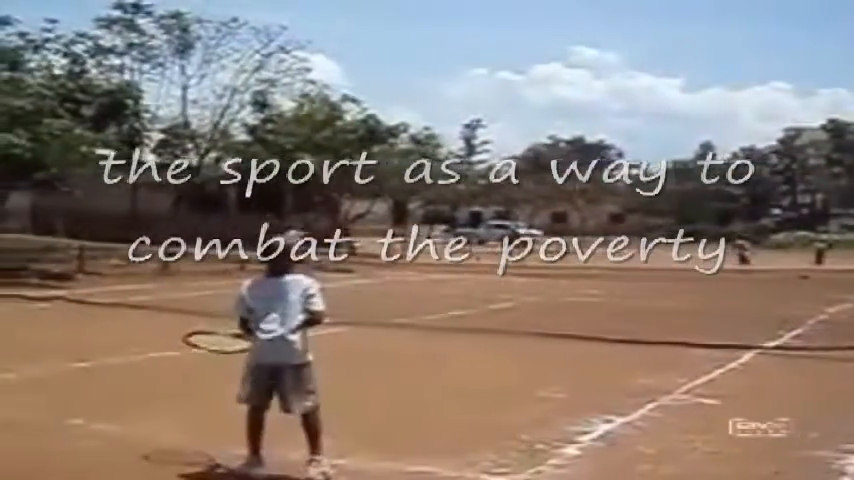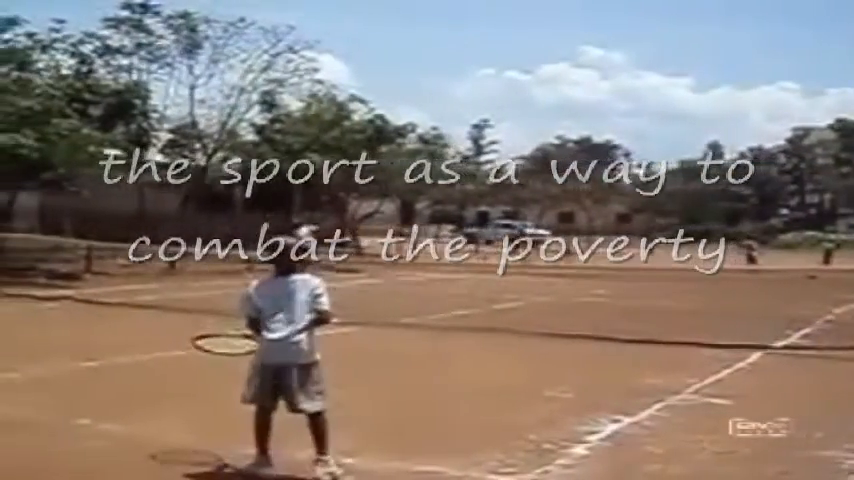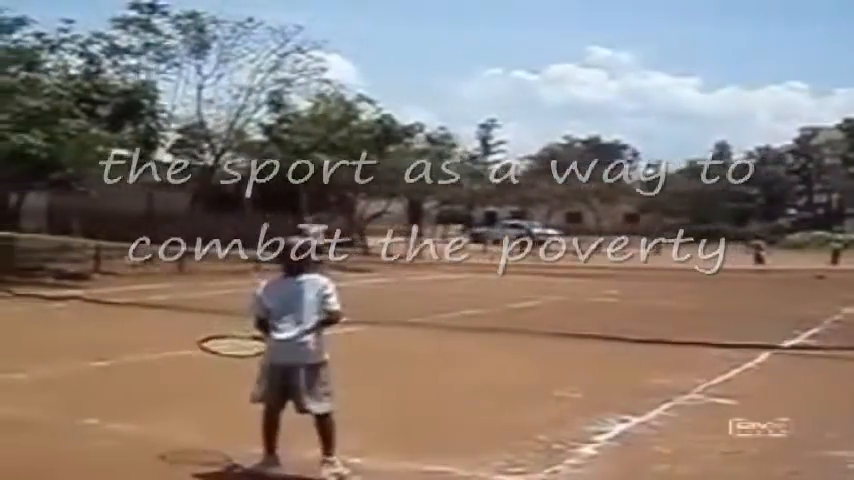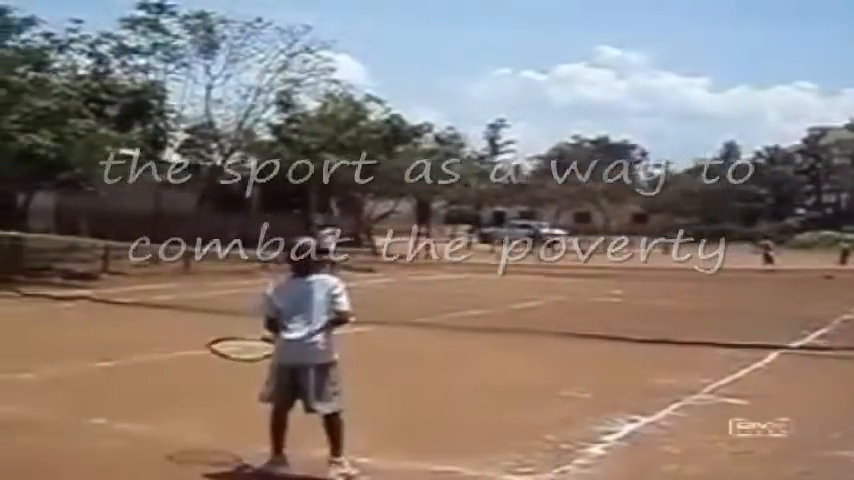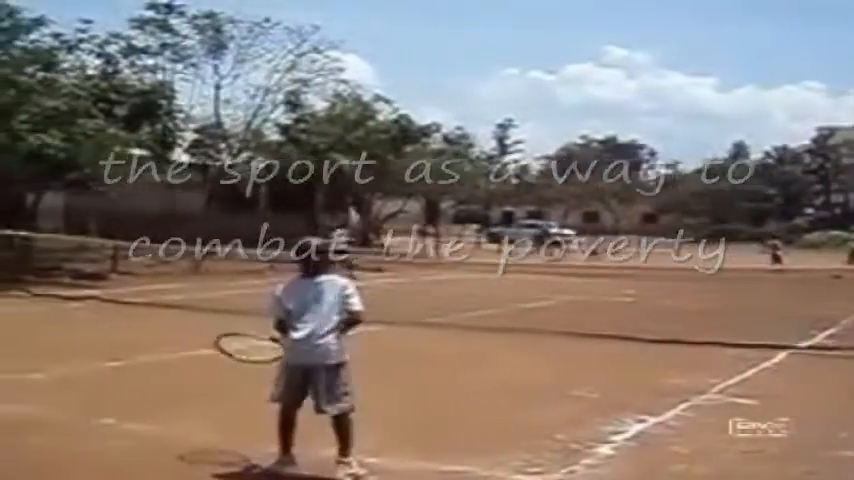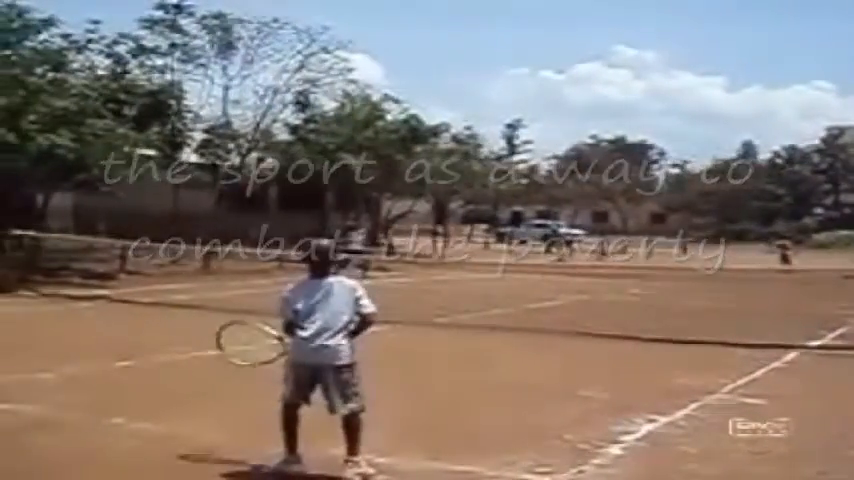
dt=0.1s
person 1, frame 1
left shoulder: (251, 287)
right shoulder: (306, 284)
left elbow: (244, 323)
right elbow: (317, 317)
right wrist: (298, 324)
left hip: (261, 355)
right hip: (294, 354)
left knee: (256, 407)
right knee: (309, 408)
left ankle: (254, 460)
person 1, frame 2
left shoulder: (259, 287)
right shoulder: (313, 284)
left elbow: (252, 323)
right elbow: (325, 316)
right wrist: (306, 324)
left hip: (269, 354)
right hip: (301, 354)
left knee: (264, 407)
right knee: (314, 408)
left ankle: (262, 459)
person 1, frame 3
left shoulder: (268, 287)
right shoulder: (322, 284)
left elbow: (261, 323)
right elbow: (334, 316)
right wrist: (314, 324)
left hip: (277, 354)
right hip: (309, 354)
left knee: (272, 407)
right knee: (322, 409)
left ankle: (270, 459)
person 1, frame 4
left shoulder: (278, 288)
right shoulder: (332, 284)
left elbow: (271, 324)
right elbow: (344, 316)
right wrist: (324, 326)
left hip: (286, 355)
right hip: (318, 354)
left knee: (280, 407)
right knee: (330, 409)
left ankle: (277, 459)
person 1, frame 5
left shoulder: (287, 289)
right shoulder: (342, 285)
left elbow: (280, 325)
right elbow: (357, 317)
right wrist: (338, 329)
left hip: (296, 355)
right hip: (329, 354)
left knee: (288, 406)
right knee: (340, 409)
left ankle: (285, 459)
person 1, frame 6
left shoulder: (295, 291)
right shoulder: (351, 287)
left elbow: (288, 327)
right elbow: (368, 319)
left hip: (302, 355)
right hip: (336, 355)
left knee: (291, 404)
right knee: (350, 408)
left ankle: (291, 457)
